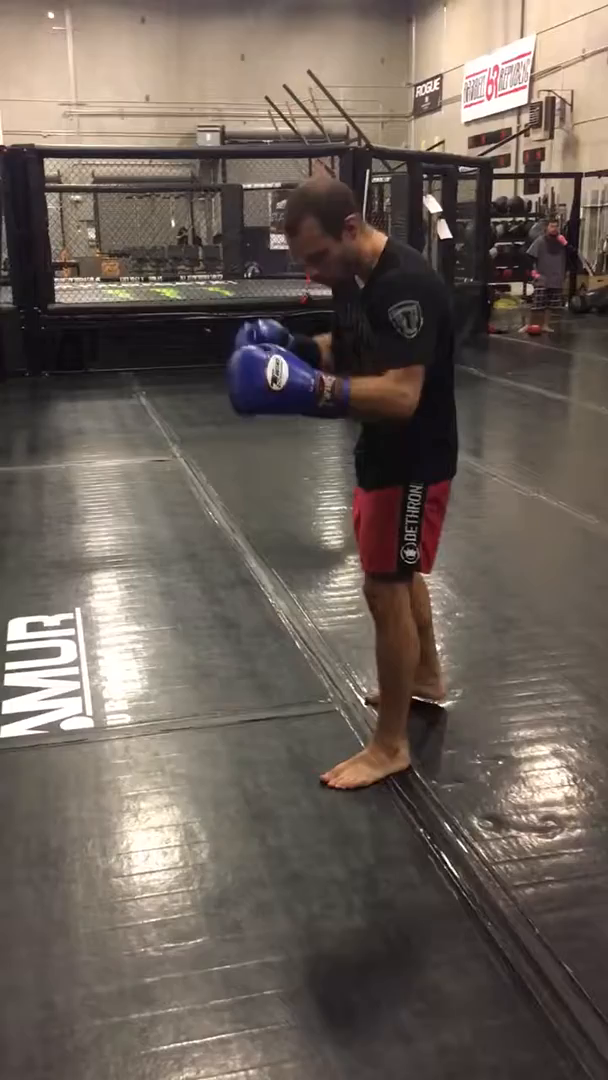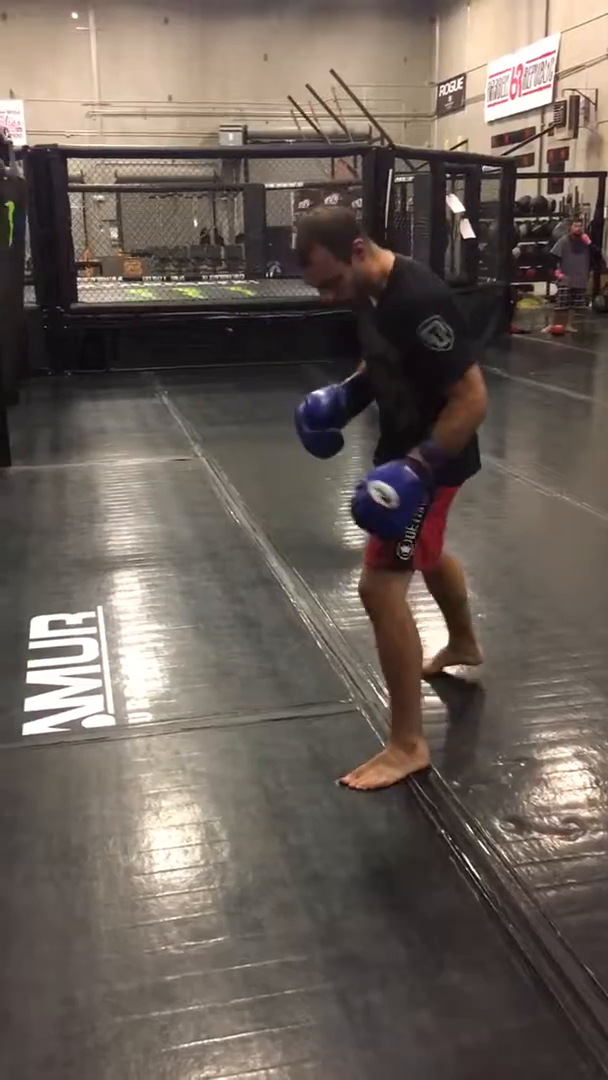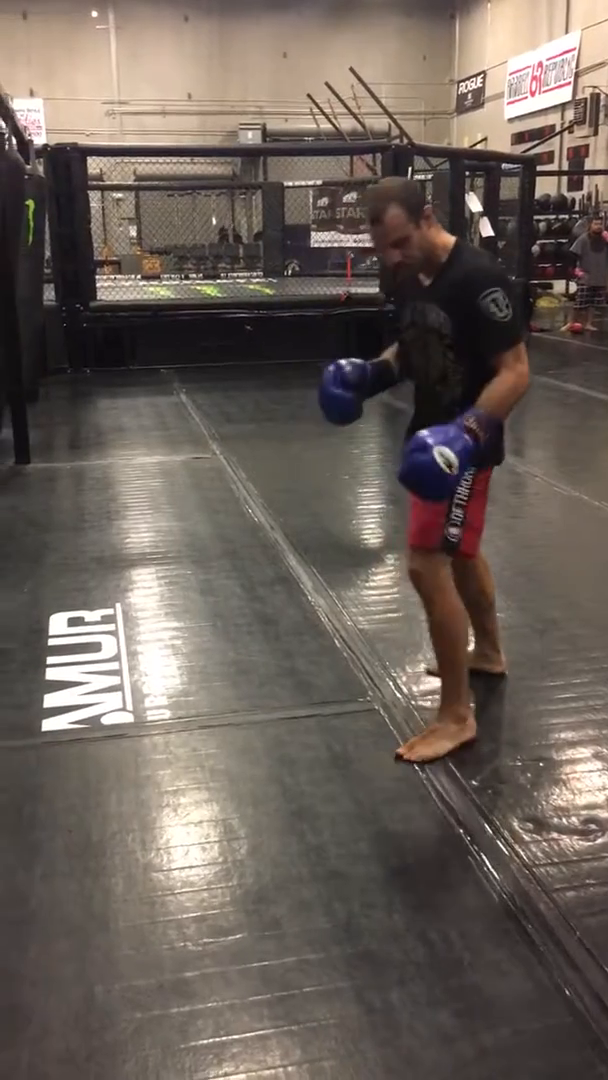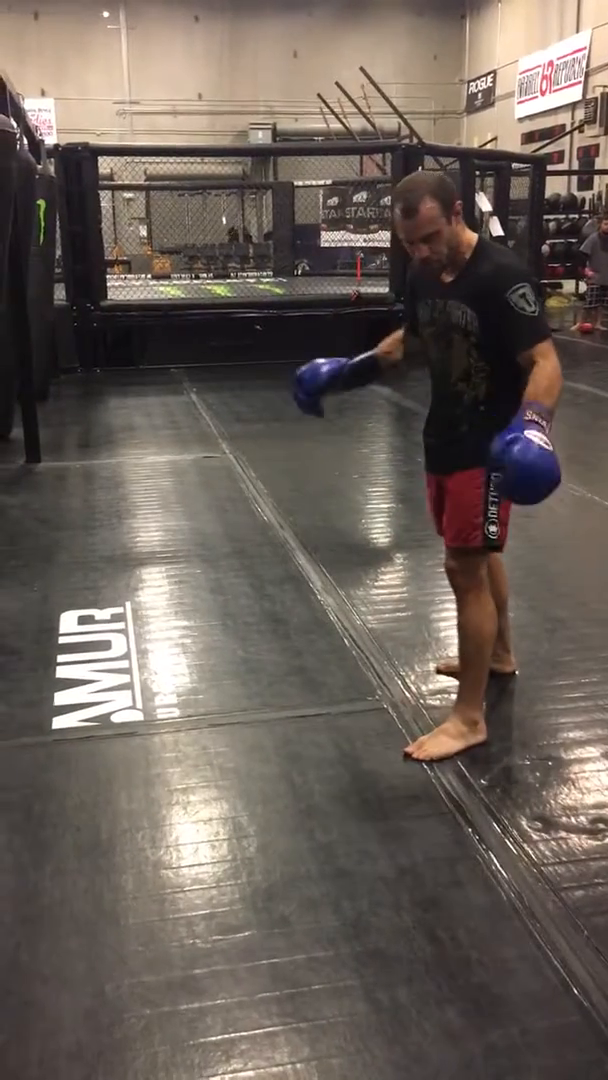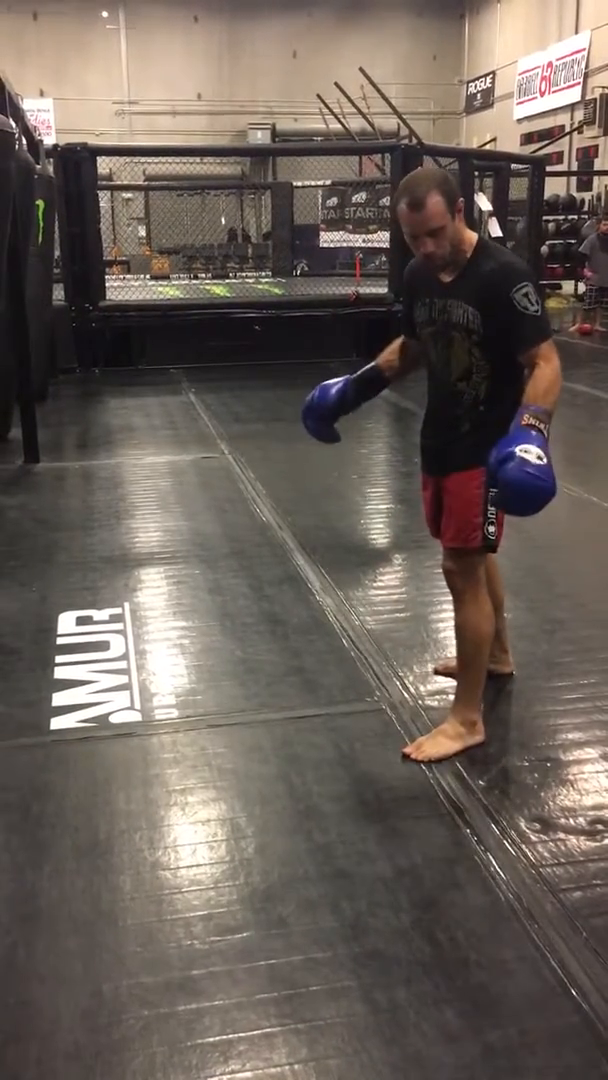
dt=0.4s
person 1, frame 1
left shoulder: (405, 286)
right shoulder: (353, 275)
left elbow: (399, 395)
left wrist: (307, 391)
right wrist: (292, 351)
left hip: (414, 460)
right hip: (382, 453)
left knee: (385, 588)
right knee: (400, 572)
left ankle: (390, 744)
right ankle: (426, 673)
person 1, frame 2
left shoulder: (419, 302)
right shoulder: (373, 291)
left elbow: (472, 400)
left wrist: (416, 470)
right wrist: (345, 397)
left hip: (427, 460)
right hip: (406, 447)
left knee: (381, 587)
right knee: (426, 552)
left ankle: (406, 744)
right ankle: (464, 646)
person 1, frame 3
left shoulder: (477, 278)
right shoulder: (407, 278)
left elbow: (515, 370)
left wrist: (466, 432)
right wrist: (370, 374)
left hip: (461, 445)
right hip: (430, 437)
left knee: (429, 567)
right knee: (460, 550)
left ankle: (456, 716)
right ankle: (489, 651)
person 1, frame 4
left shoulder: (502, 276)
right shoulder: (423, 274)
left elbow: (544, 361)
left wrist: (532, 423)
right wrist: (353, 369)
left hip: (487, 446)
right hip: (444, 437)
left knee: (465, 567)
right knee: (478, 552)
left ankle: (468, 717)
right ankle: (500, 652)
person 1, frame 5
left shoulder: (503, 275)
right shoulder: (418, 275)
left elbow: (545, 364)
left wrist: (529, 430)
right wrist: (357, 385)
left hip: (486, 446)
right hip: (440, 438)
left knee: (461, 567)
right knee: (472, 552)
left ankle: (467, 718)
right ankle: (496, 653)
